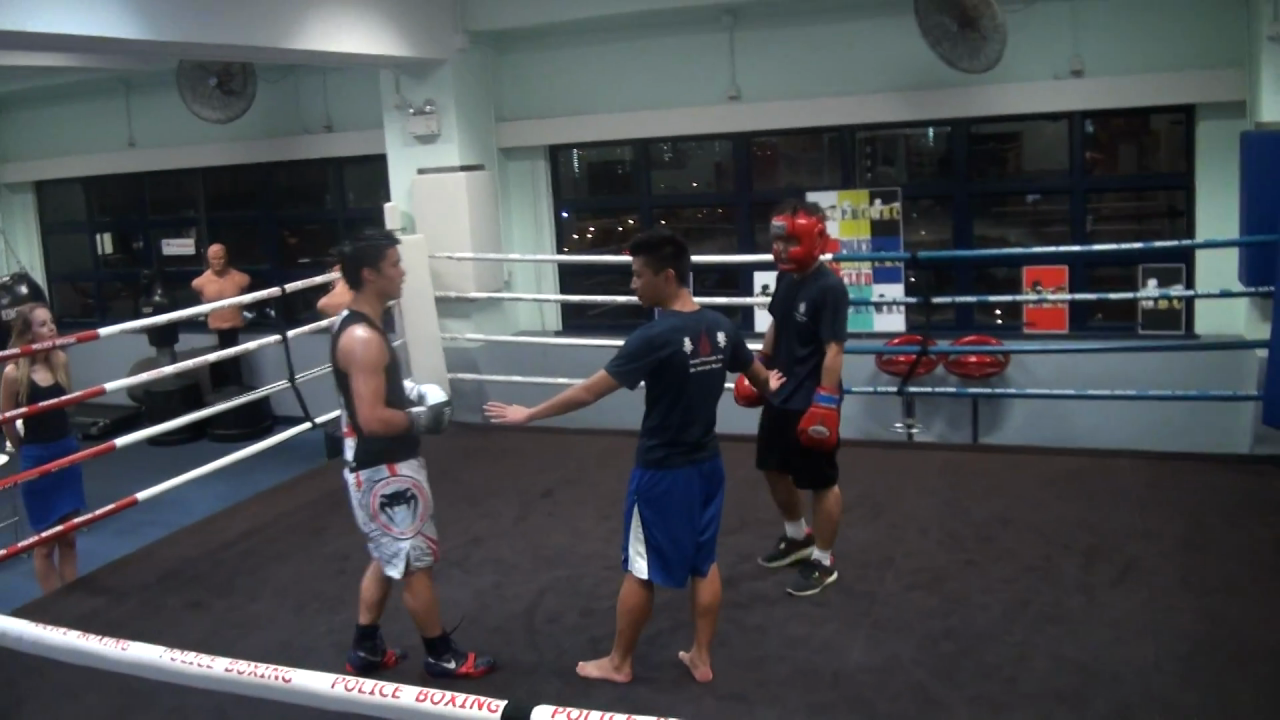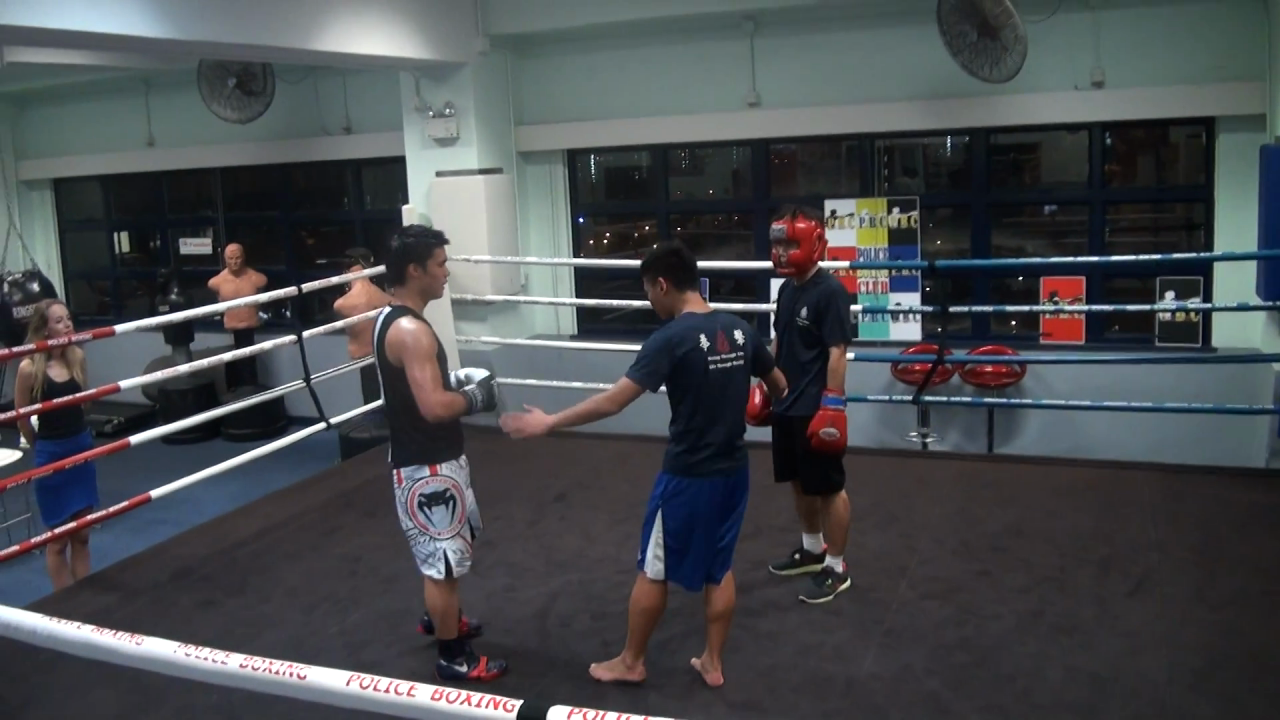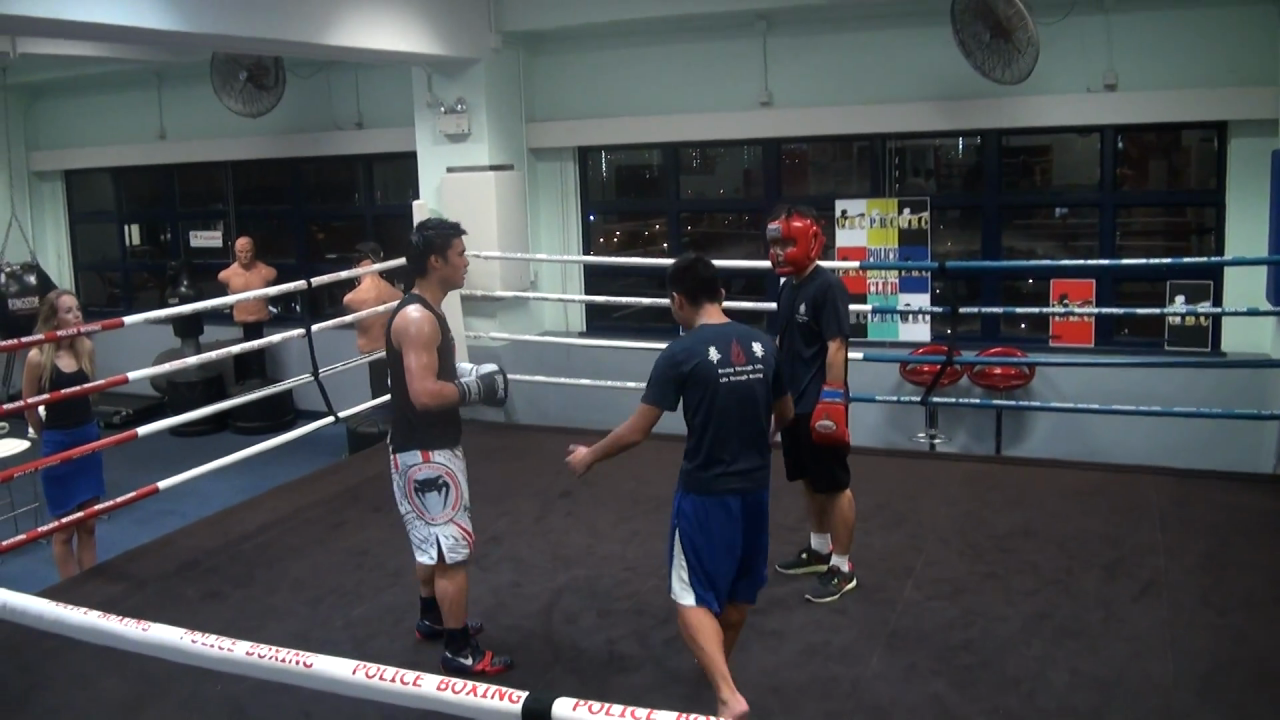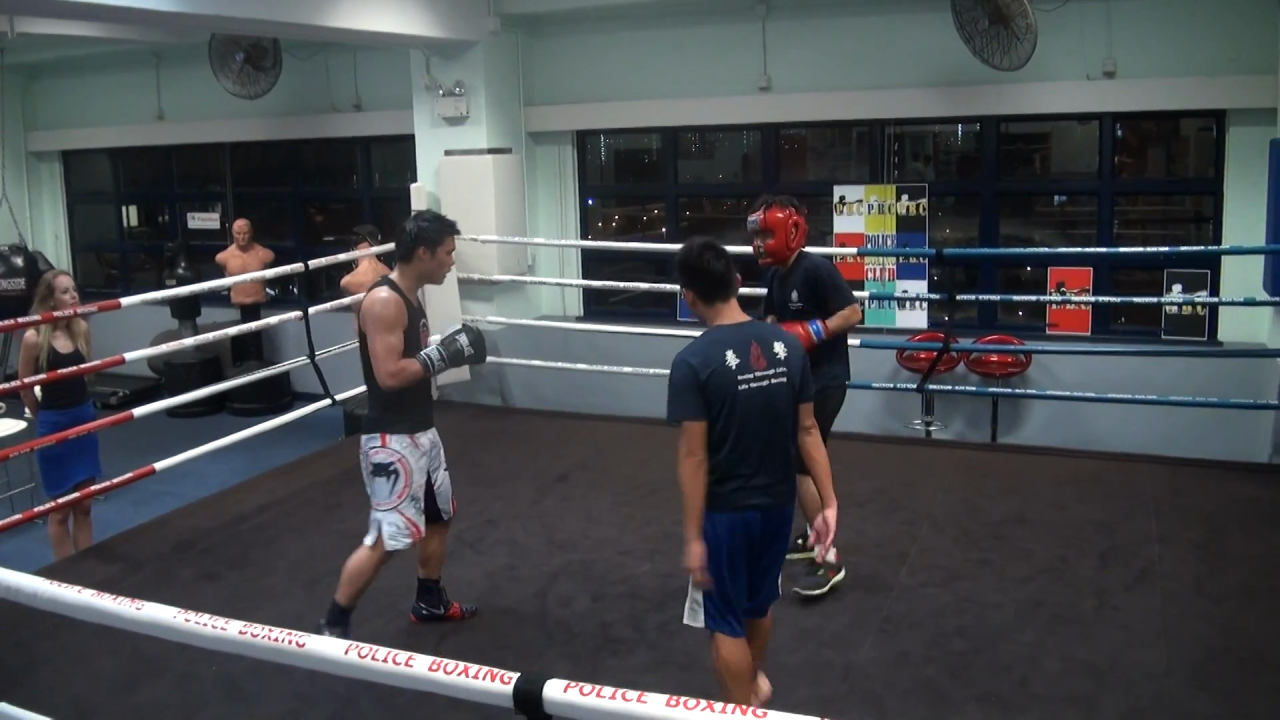
dt=0.4s
person 1, frame 1
left shoulder: (655, 337)
right shoulder: (720, 327)
left elbow: (589, 392)
right elbow: (761, 377)
left wrist: (527, 414)
right wrist: (768, 387)
left hip: (662, 472)
right hip: (706, 465)
left knee: (641, 570)
right knee: (704, 563)
left ankle: (619, 662)
right ankle: (701, 658)
person 1, frame 2
left shoulder: (670, 338)
right shoulder: (744, 330)
left elbow: (614, 401)
right elbow: (778, 386)
left wrist: (550, 423)
left hip: (689, 476)
right hip: (734, 472)
left knee: (653, 570)
right knee: (719, 570)
left ankle: (630, 660)
right ankle: (712, 663)
person 1, frame 3
left shoulder: (680, 353)
right shoulder: (762, 344)
left elbow: (635, 430)
right elbow: (784, 413)
left wrist: (589, 457)
left hip: (704, 494)
right hip: (755, 489)
left knee: (695, 600)
right knee: (738, 590)
right ankle: (719, 662)
person 1, frame 4
left shoulder: (692, 361)
right shoulder: (787, 345)
left elbow: (692, 456)
right elbow: (808, 431)
left wrist: (693, 535)
right wrist: (829, 502)
left hip: (726, 509)
right hip: (779, 503)
left knee: (724, 620)
right knee: (760, 598)
right ankle: (758, 683)
person 2, frame 1
left shoulder: (358, 325)
right shoulder: (362, 338)
right elbow: (373, 418)
left wrist: (413, 393)
right wrist: (424, 418)
left hip: (379, 463)
right hip: (384, 469)
left knee: (389, 557)
right knee: (414, 564)
left ankle: (365, 646)
right ankle: (442, 656)
person 2, frame 2
left shoulder: (394, 319)
right shoulder: (410, 331)
right elbow: (435, 406)
left wrist: (458, 379)
right wrist: (477, 396)
left hip: (434, 458)
right hip: (426, 466)
left knee: (453, 544)
right knee: (442, 561)
left ankle: (441, 617)
right ankle: (454, 658)
person 2, frame 3
left shoulder: (432, 312)
right shoulder: (416, 319)
right elbow: (424, 394)
left wrist: (477, 377)
right wrist: (478, 388)
left hip: (437, 447)
right hip: (423, 454)
left knee: (434, 545)
right knee: (454, 551)
left ankle: (432, 618)
right ankle: (461, 652)
person 2, frame 4
left shoulder: (413, 295)
right shoulder: (383, 301)
right elbow: (390, 374)
left wrist: (451, 350)
right wrist: (445, 353)
left hip: (422, 429)
right hip: (390, 438)
left knee: (439, 517)
right knee: (386, 540)
left ankle: (430, 601)
right ankle: (334, 624)
person 3, frame 1
left shoulder: (829, 287)
right shoulder: (785, 278)
left elbow: (834, 350)
left wrist: (825, 403)
right wrist: (758, 367)
left hip: (812, 402)
right hip: (780, 395)
left knee: (821, 482)
right knee: (775, 470)
left ankle: (823, 561)
right ankle: (797, 536)
person 3, frame 2
left shoulder: (830, 291)
right shoulder: (787, 288)
left elbow: (837, 352)
left wrist: (833, 406)
right wrist: (764, 387)
left hip: (816, 408)
right hip: (785, 405)
left knee: (829, 487)
right knee: (799, 482)
left ankle: (836, 568)
right ankle: (812, 549)
person 3, frame 3
left shoulder: (827, 286)
right shoulder: (787, 286)
left elbow: (837, 347)
left wrist: (831, 401)
left hip: (820, 405)
right hip: (794, 402)
left knee: (834, 486)
right knee: (810, 481)
left ankle: (842, 568)
right ankle: (819, 550)
person 3, frame 4
left shoulder: (817, 268)
right shoulder: (776, 274)
left elbow: (852, 312)
left wrist: (811, 333)
left hip: (823, 382)
left knee: (802, 469)
right knee: (800, 463)
left ankle: (825, 560)
right ankle: (815, 535)
person 4, frame 1
left shoulder: (60, 359)
left wrist: (61, 443)
right wrist: (29, 451)
left hip: (67, 451)
right hip: (37, 458)
left knee: (69, 537)
right knee: (46, 542)
person 4, frame 2
left shoulder: (77, 356)
right shoulder: (29, 368)
right elbow: (22, 418)
right wrist: (44, 447)
left hip: (82, 447)
right hip: (51, 454)
left knee: (82, 534)
right knee: (59, 538)
person 4, frame 3
left shoulder: (86, 347)
right shoulder: (38, 358)
right elbow: (29, 408)
right wrist: (51, 437)
left hip: (89, 438)
right hip: (58, 444)
left knee: (88, 524)
right knee: (65, 528)
person 4, frame 4
left shoulder: (81, 328)
right shoulder: (34, 338)
right elbow: (25, 389)
left wrist: (77, 409)
right wrist: (46, 417)
left hip: (84, 418)
right hip: (54, 425)
left knee: (84, 504)
right knee: (61, 508)
